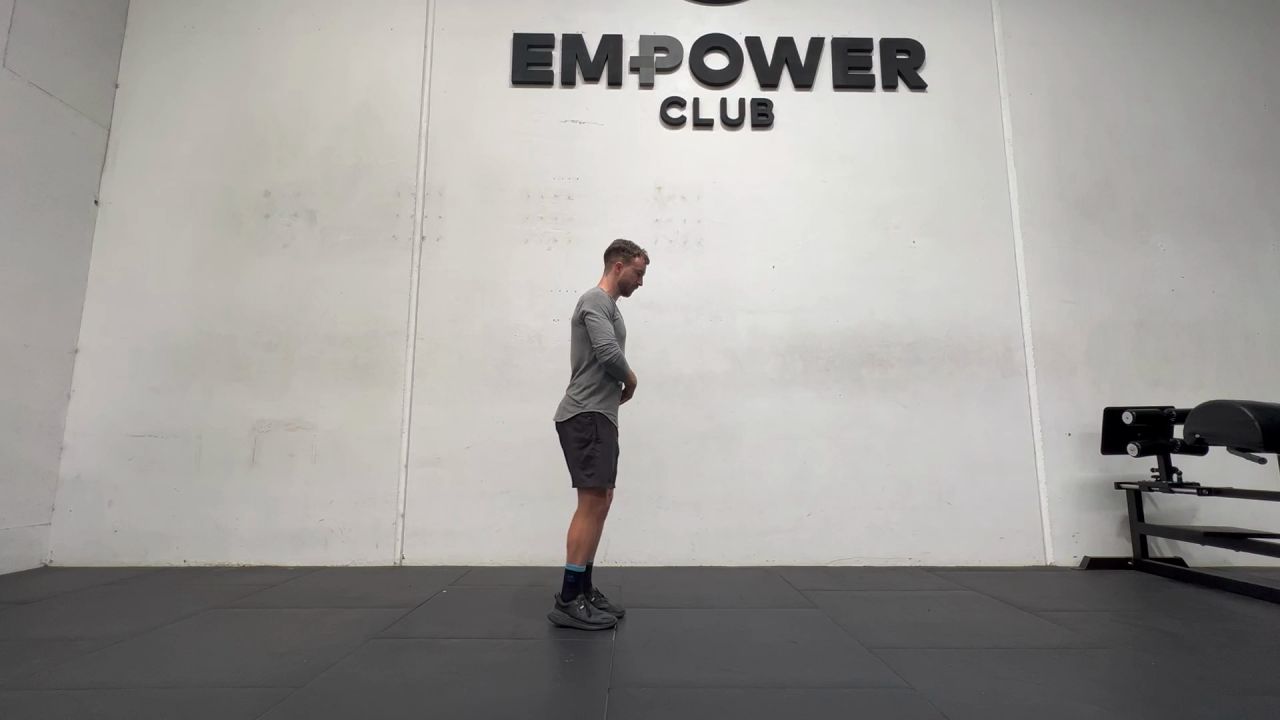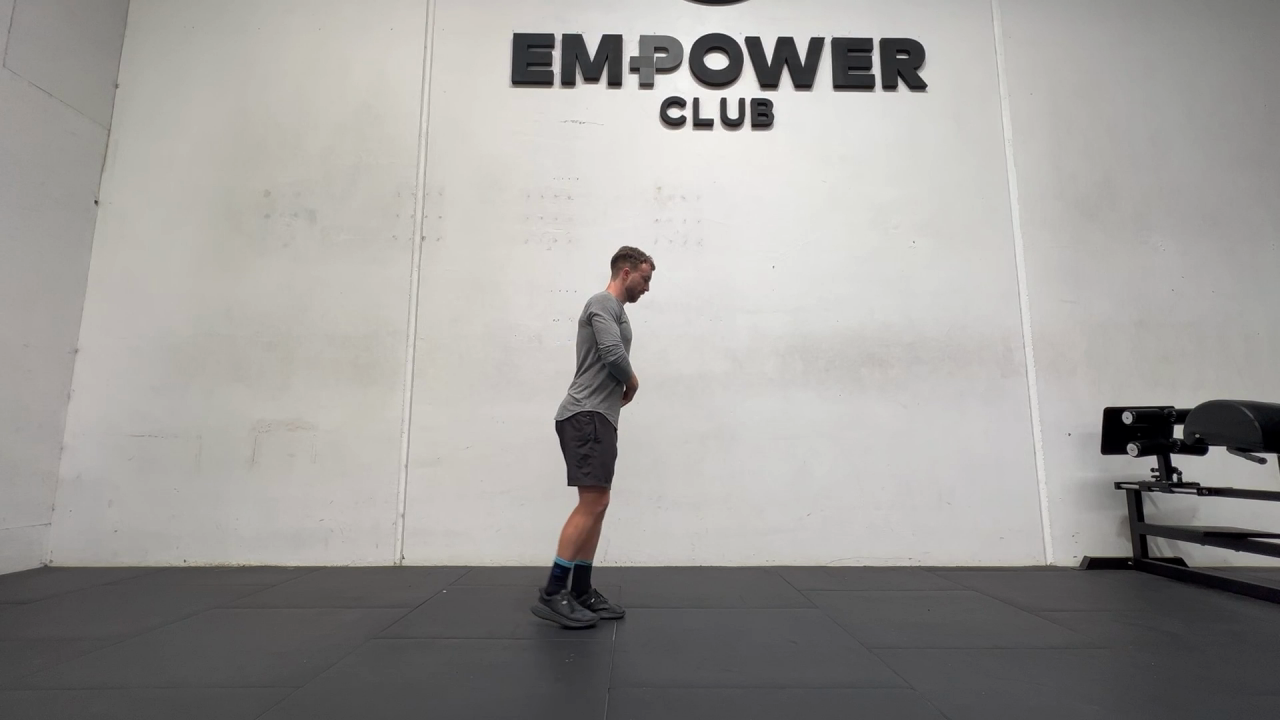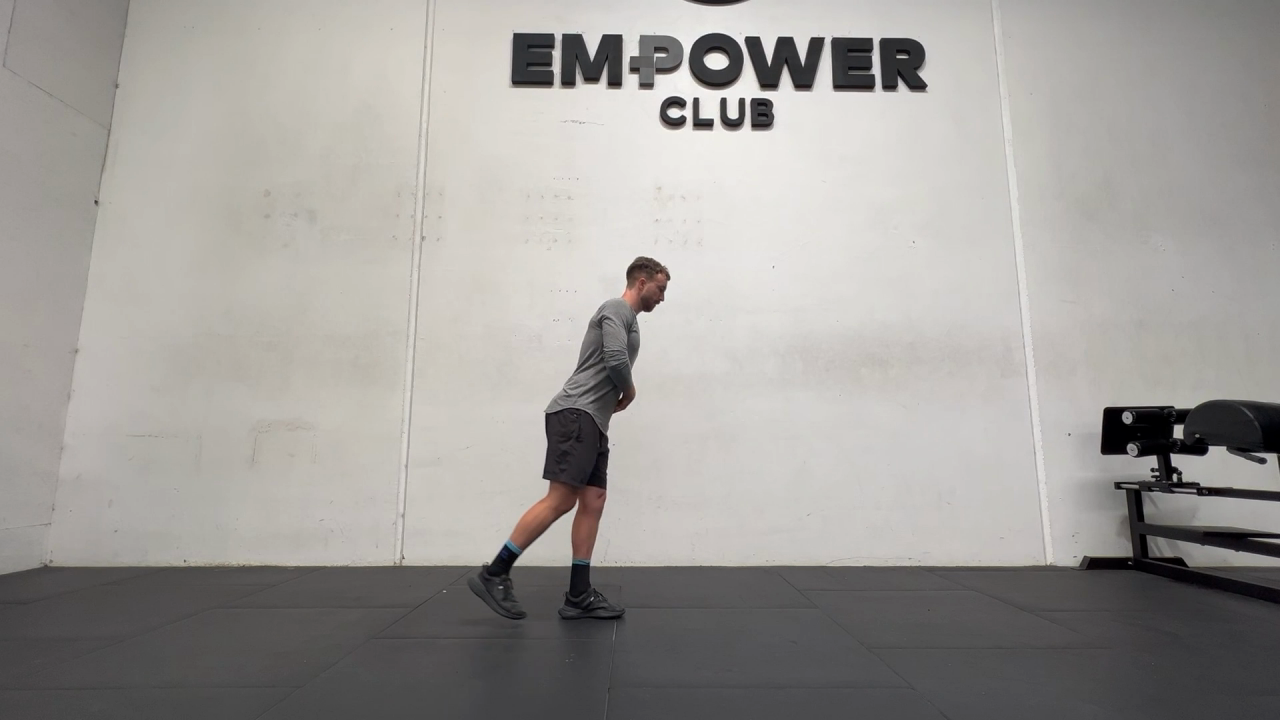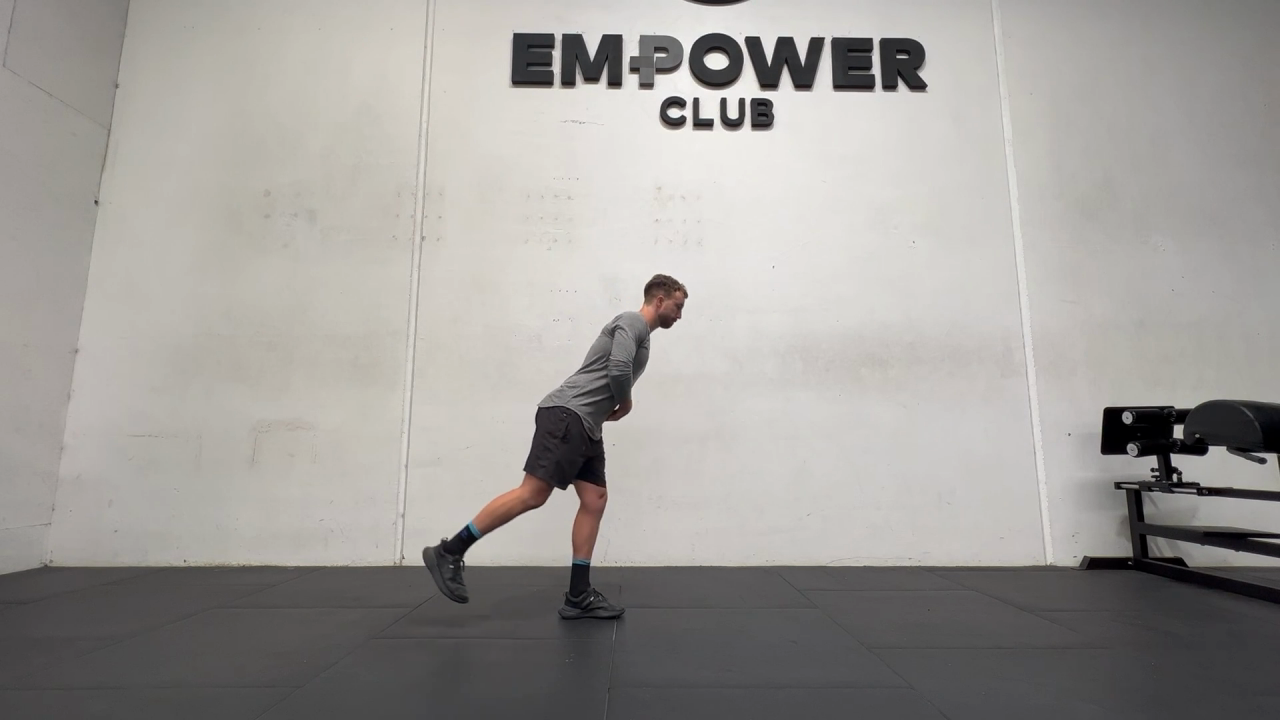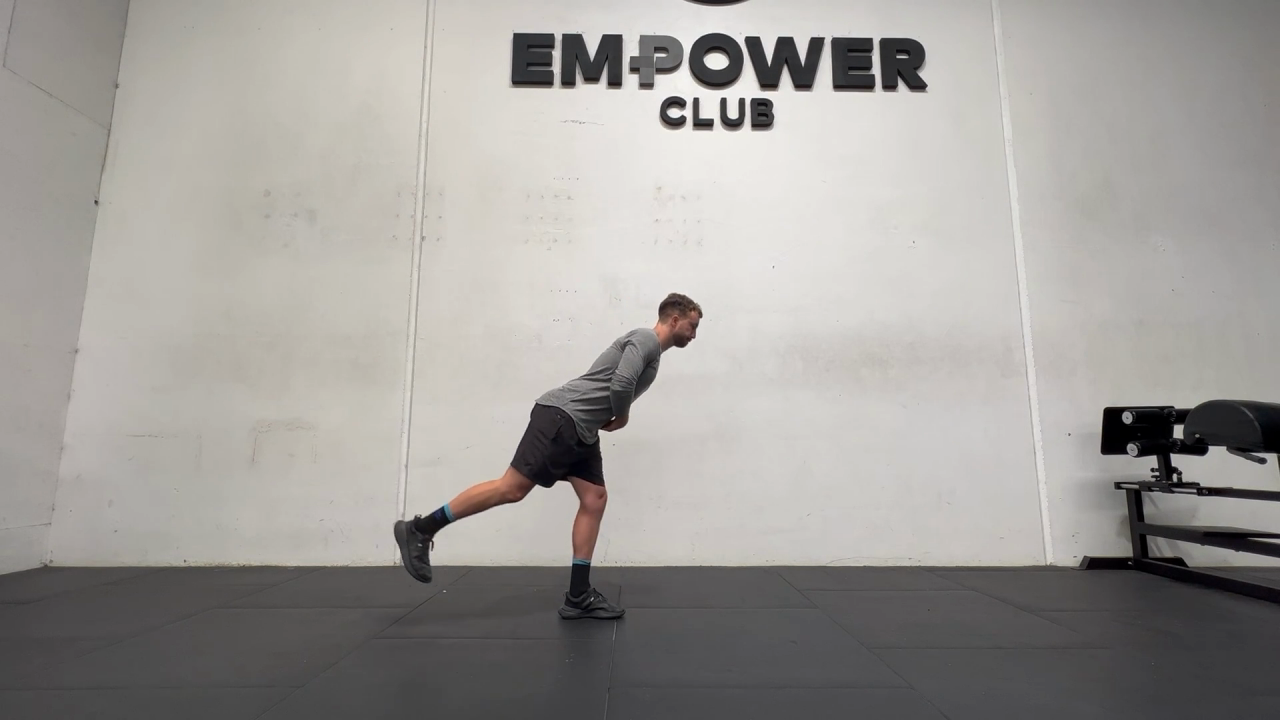
dt=0.4s
person 1, frame 1
left shoulder: (607, 305)
right shoulder: (595, 301)
right elbow: (609, 355)
left wrist: (624, 381)
right wrist: (630, 379)
left hip: (599, 416)
right hip: (587, 416)
left knee: (601, 502)
right knee: (592, 503)
left ankle: (583, 590)
right ankle: (569, 600)
person 1, frame 2
left shoulder: (613, 309)
right shoulder: (603, 303)
right elbow: (614, 355)
left wrist: (624, 385)
right wrist: (632, 382)
left hip: (598, 417)
right hip: (587, 416)
left knee: (595, 505)
right knee: (593, 503)
left ankle: (580, 592)
right ankle: (553, 594)
person 1, frame 3
left shoulder: (625, 318)
right shoulder: (617, 309)
right elbow: (615, 361)
left wrist: (621, 394)
right wrist: (629, 391)
left hip: (592, 420)
right hip: (575, 414)
left knee: (593, 502)
right knee: (560, 500)
left ankle: (579, 594)
right ankle: (494, 575)
person 1, frame 4
left shoulder: (640, 334)
right shoulder: (632, 322)
right elbow: (618, 370)
left wrist: (617, 405)
right wrist: (625, 403)
left hip: (586, 425)
right hip: (567, 415)
left knee: (595, 501)
right knee: (532, 495)
left ankle: (579, 595)
right ankle: (449, 552)
person 1, frame 5
left shoulder: (651, 352)
right shoulder: (645, 340)
right elbow: (621, 384)
left wrist: (615, 417)
right wrist: (623, 417)
left hip: (582, 430)
right hip: (561, 417)
left knee: (595, 500)
right knee: (511, 489)
left ankle: (578, 595)
right ankle: (420, 530)
